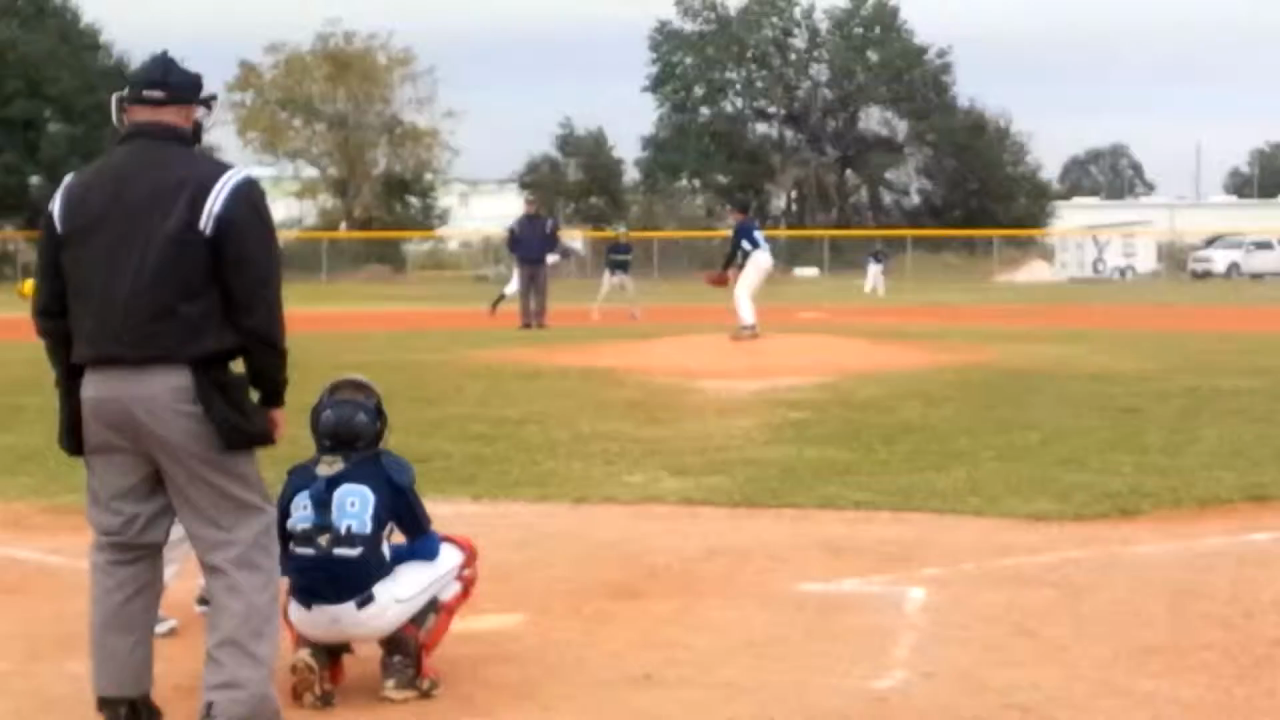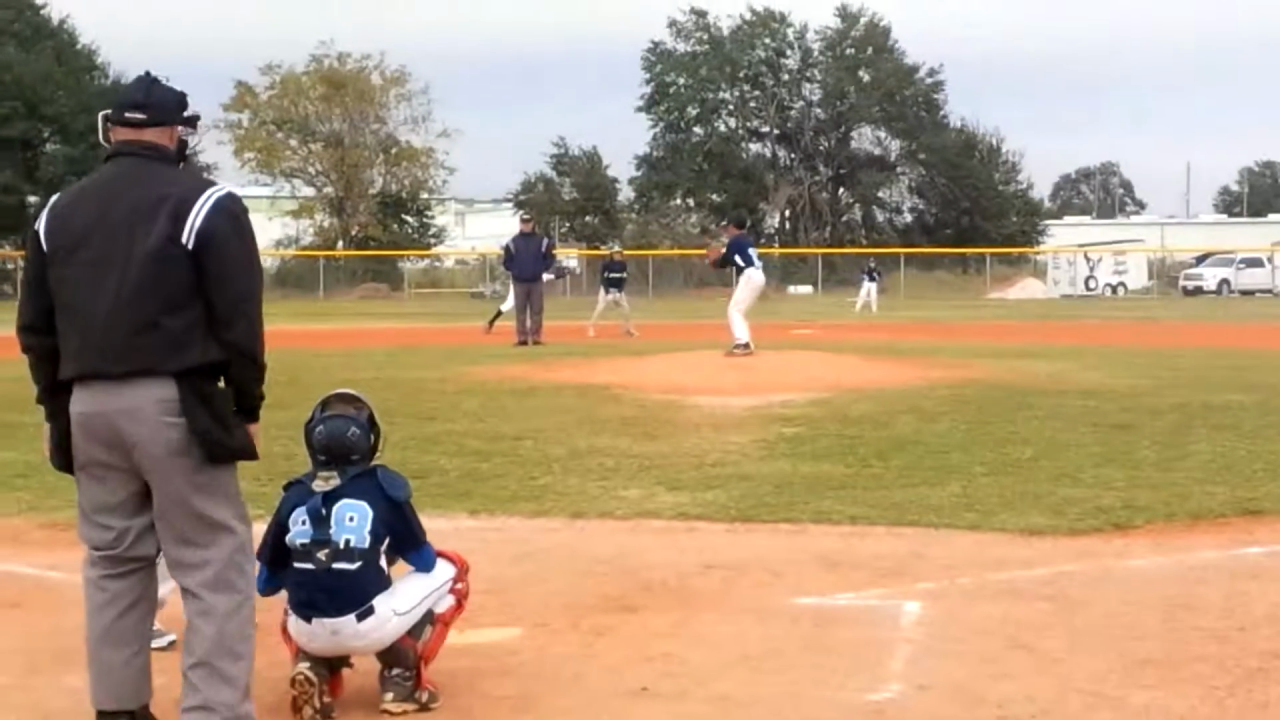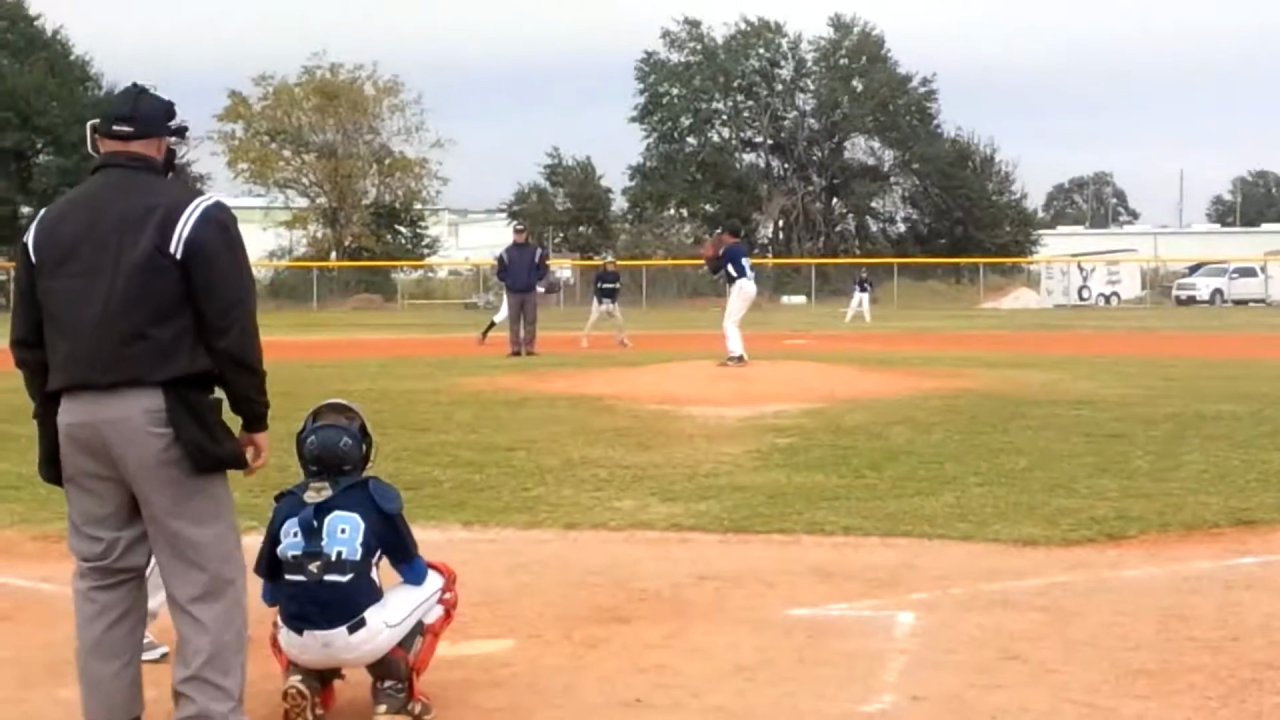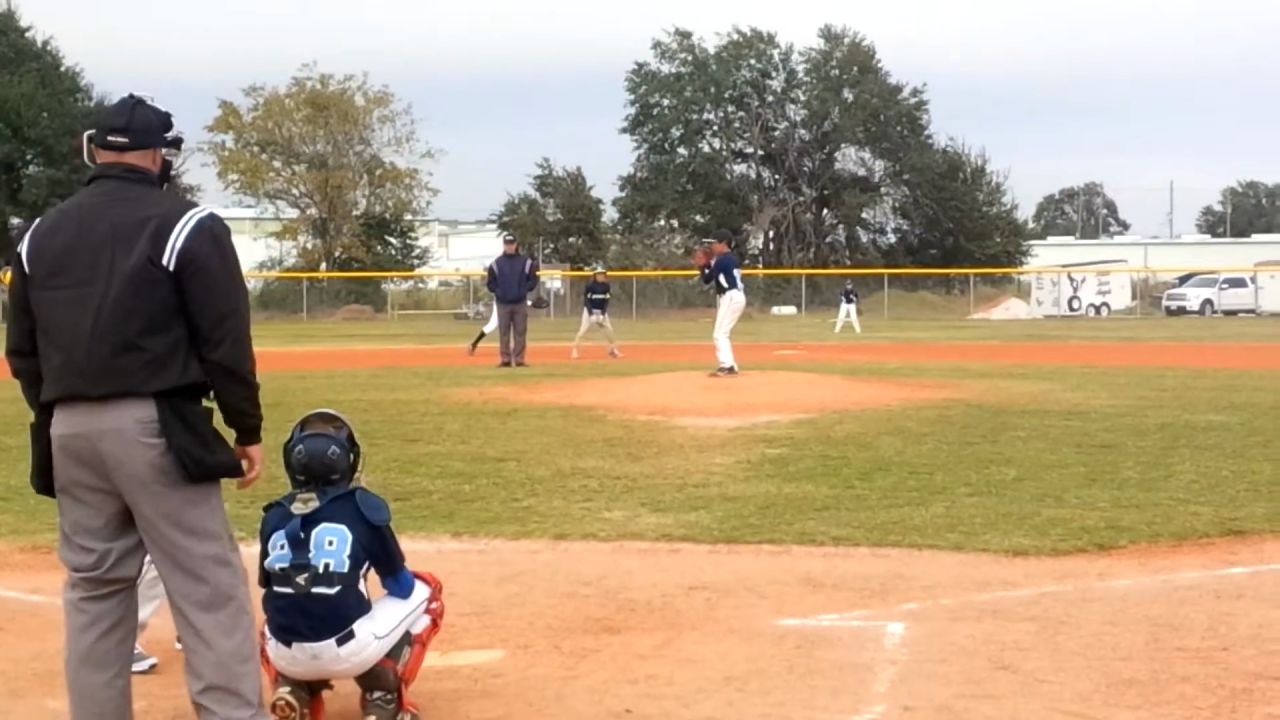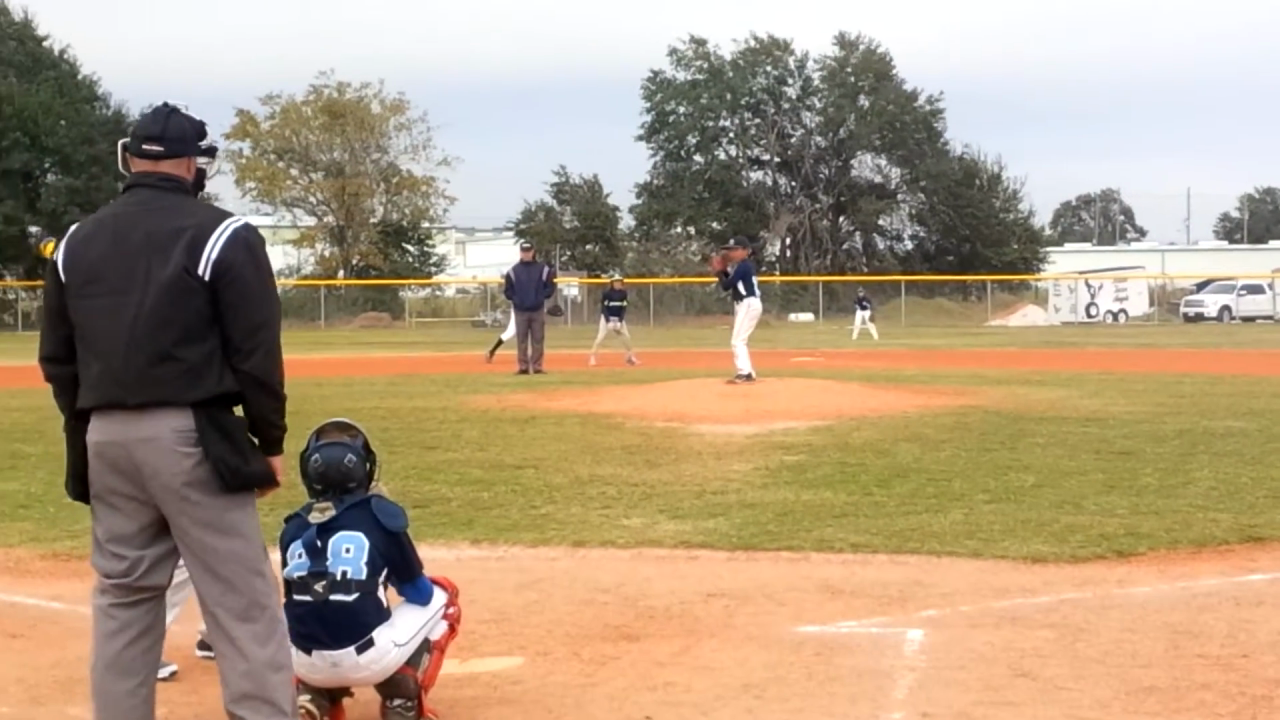
dt=0.2s
person 1, frame 1
left shoulder: (73, 191)
right shoulder: (224, 187)
left elbow: (51, 309)
right elbow: (256, 308)
left wrist: (76, 384)
right wrist: (271, 393)
left hip: (103, 392)
right hip: (188, 390)
left knee: (120, 548)
right knee: (242, 546)
person 1, frame 2
left shoulder: (59, 210)
right shoulder: (206, 204)
left elbow: (35, 327)
right elbow: (238, 322)
left wrist: (55, 406)
right wrist: (247, 407)
left hip: (90, 407)
right hip: (174, 405)
left knee: (113, 563)
right knee: (214, 565)
person 1, frame 3
left shoulder: (47, 223)
right shoulder: (194, 214)
left elbow: (26, 340)
right elbow: (231, 331)
left wrist: (51, 414)
right wrist: (254, 416)
left hip: (78, 418)
right hip: (162, 415)
left knee: (102, 574)
right knee: (205, 578)
person 1, frame 4
right shoulder: (187, 225)
right elbow: (224, 342)
right wrist: (245, 430)
left hip: (71, 429)
right hip: (155, 426)
left knee: (93, 586)
right knee: (208, 586)
person 1, frame 5
left shoulder: (77, 241)
right shoulder: (224, 235)
left elbow: (57, 357)
right elbow: (256, 352)
left wrist: (84, 430)
right wrist: (269, 440)
left hip: (108, 437)
right hip: (191, 434)
left knee: (122, 593)
right knee: (241, 595)
person 2, frame 1
left shoulder: (298, 480)
right shoulder: (386, 470)
left elbow: (275, 563)
right elbow: (427, 550)
left hip: (308, 621)
right hip: (370, 613)
right knee: (459, 554)
left ankle: (317, 657)
right ankle: (403, 662)
person 2, frame 2
left shoulder: (295, 495)
right shoulder: (382, 485)
left elbow: (267, 585)
right elbow: (424, 562)
left hip: (307, 634)
right hip: (368, 627)
right knee: (451, 569)
left ankle: (313, 669)
right ankle: (401, 676)
person 2, frame 3
left shoulder: (286, 506)
right shoulder: (374, 496)
left elbow: (271, 594)
right elbow: (415, 575)
left hip: (298, 645)
right hip: (359, 639)
right knee: (440, 580)
left ankle: (305, 682)
right ankle: (393, 687)
person 2, frame 4
left shoulder: (275, 516)
right shoulder: (362, 507)
left elbow: (273, 593)
right elbow: (401, 588)
left hip: (286, 657)
right hip: (349, 652)
right knee: (426, 590)
left ankle: (295, 692)
person 2, frame 5
left shoulder: (294, 527)
right shoulder: (378, 514)
right elbow: (420, 595)
left hip: (306, 665)
right hip: (368, 660)
right knee: (443, 596)
